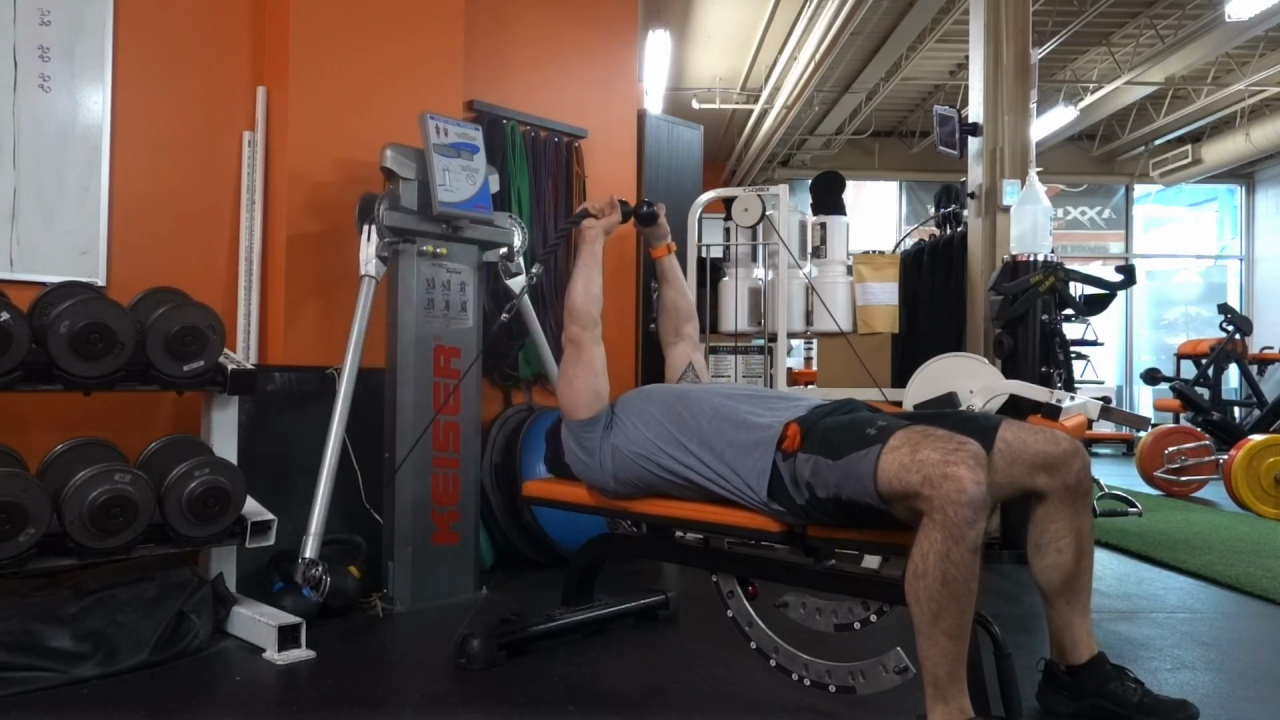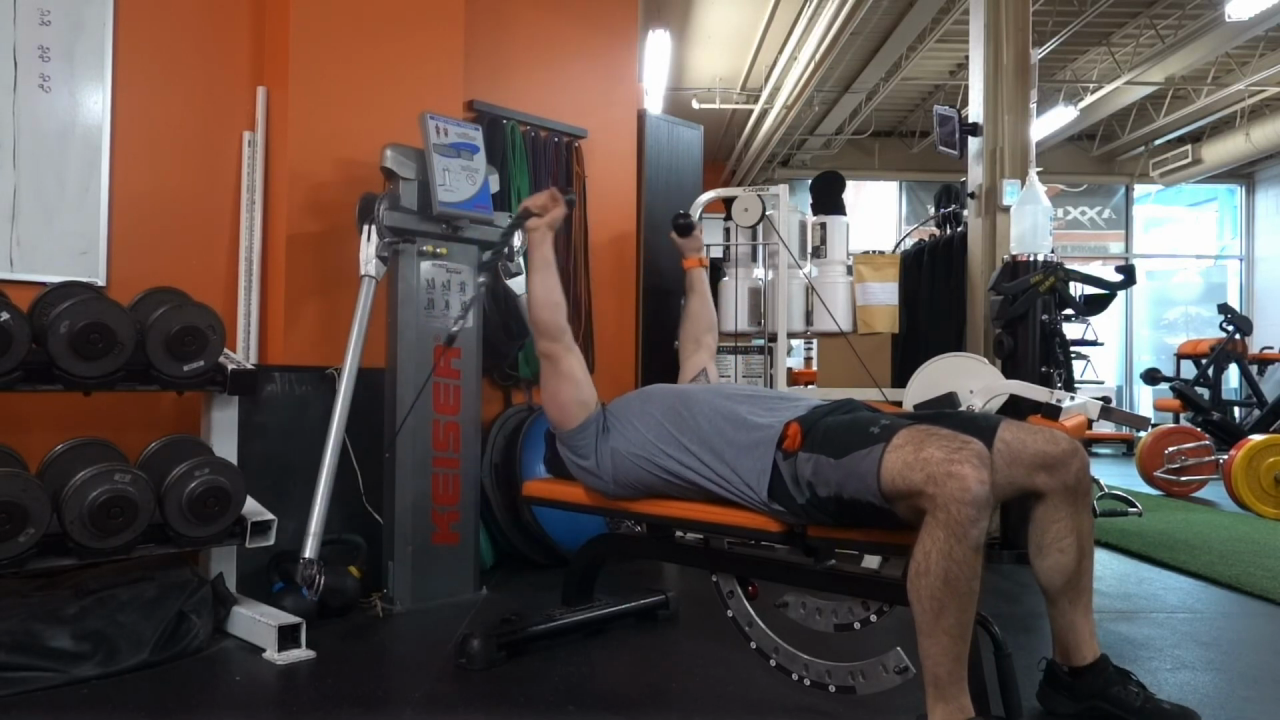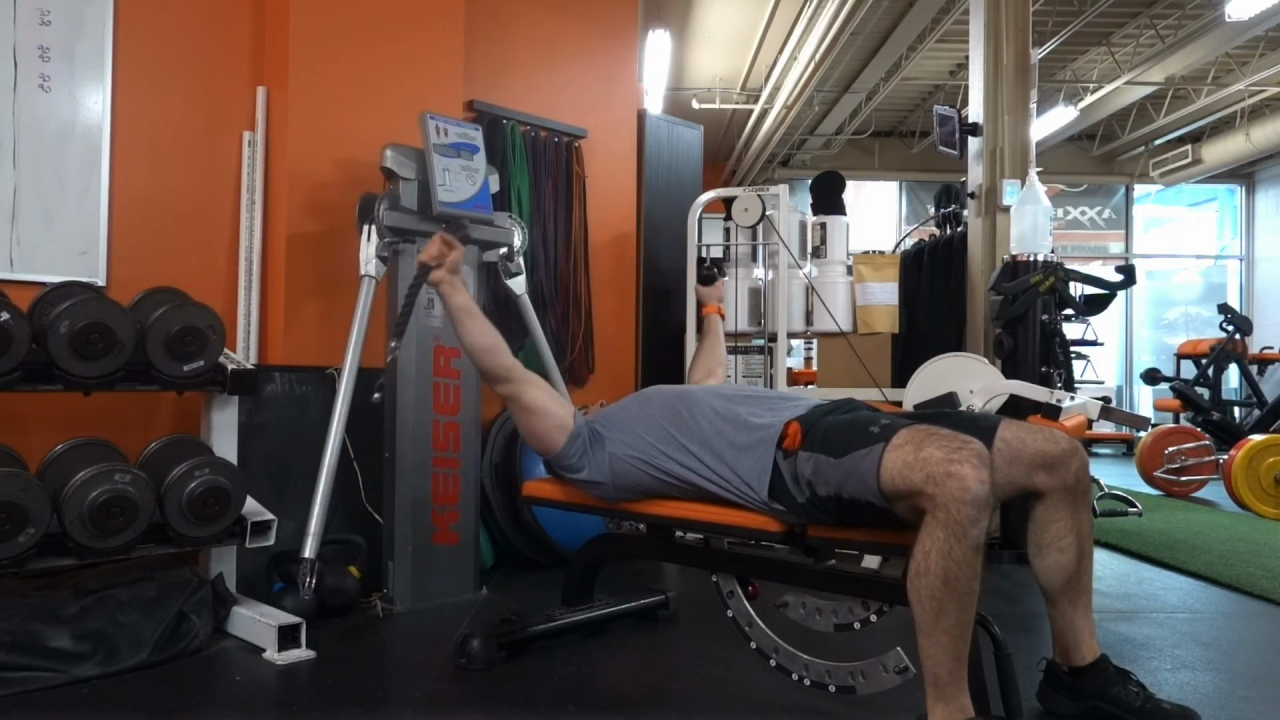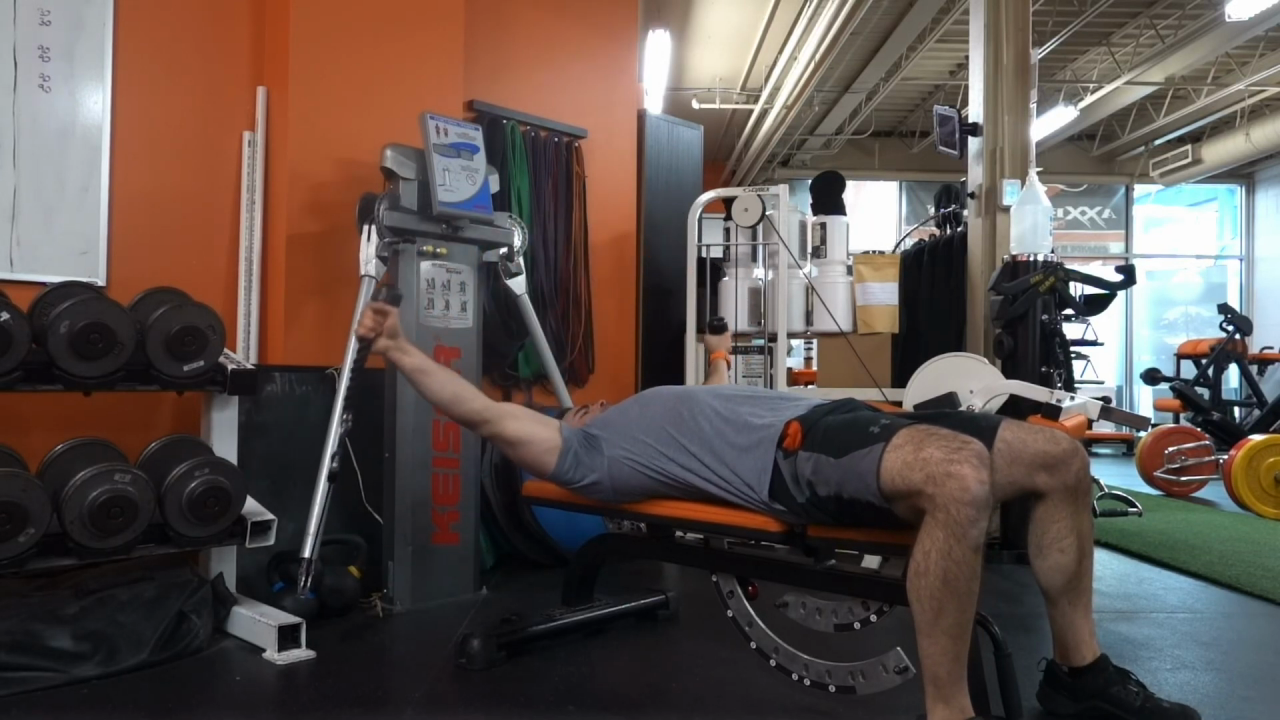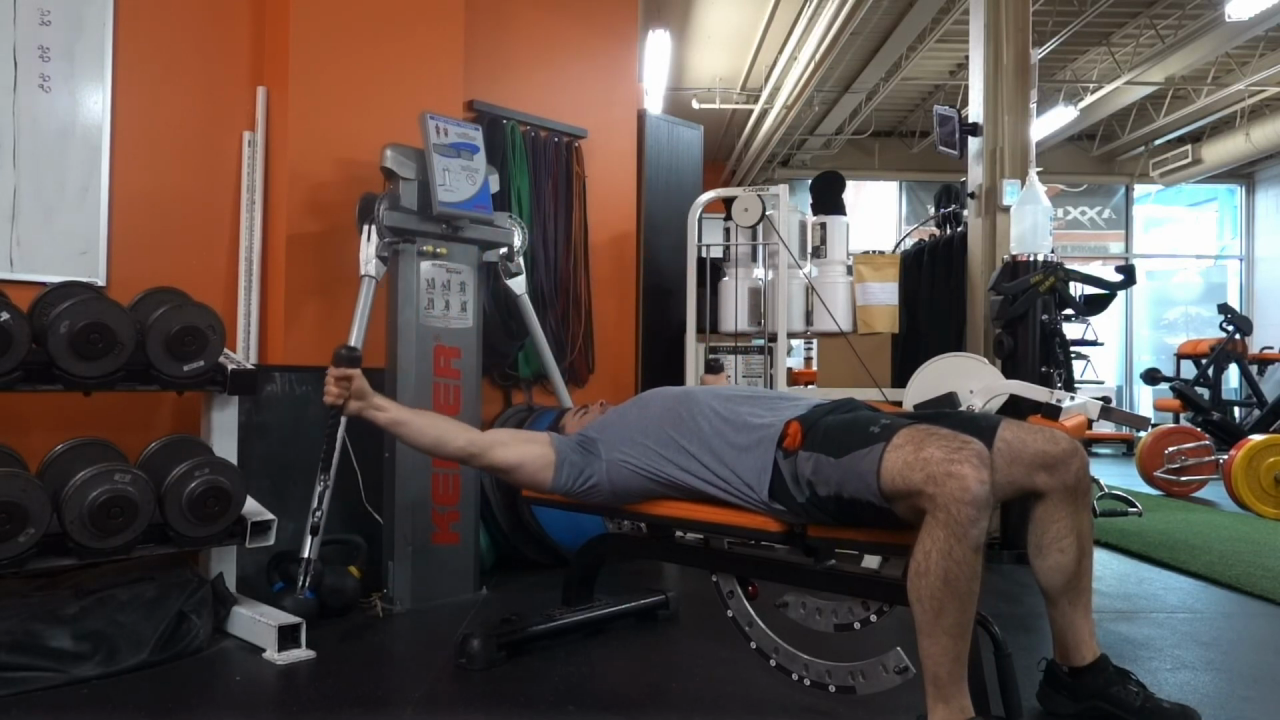
dt=0.4s
person 1, frame 1
left shoulder: (667, 401)
right shoulder: (598, 449)
left elbow: (683, 331)
right elbow: (580, 337)
left wrist: (661, 248)
right wrist: (593, 237)
left hip: (835, 418)
right hip: (789, 454)
left knee: (1060, 459)
right knee: (958, 479)
person 1, frame 2
left shoulder: (663, 406)
right shoulder: (597, 451)
left elbow: (700, 346)
right elbow: (554, 347)
left wrist: (693, 264)
right wrist: (542, 235)
left hip: (835, 420)
right hip: (787, 454)
left knee: (1060, 460)
right knee: (960, 478)
person 1, frame 3
left shoulder: (642, 412)
right shoulder: (591, 452)
left elbow: (707, 383)
right elbow: (509, 379)
left wrist: (712, 313)
right wrist: (450, 284)
left hip: (835, 418)
right hip: (790, 452)
left knee: (1059, 459)
right knee: (961, 478)
person 1, frame 4
left shoulder: (641, 415)
right shoulder: (589, 454)
right elbow: (489, 416)
left wrist: (718, 358)
right wrist: (398, 348)
left hip: (838, 416)
right hip: (792, 452)
left knee: (1059, 460)
right knee: (962, 478)
person 1, frame 5
left shoulder: (638, 418)
right shoulder: (588, 457)
right elbow: (480, 445)
left wrist: (716, 383)
right wrist: (372, 404)
left hip: (834, 416)
right hip: (792, 453)
left knee: (1057, 459)
right knee: (962, 476)
